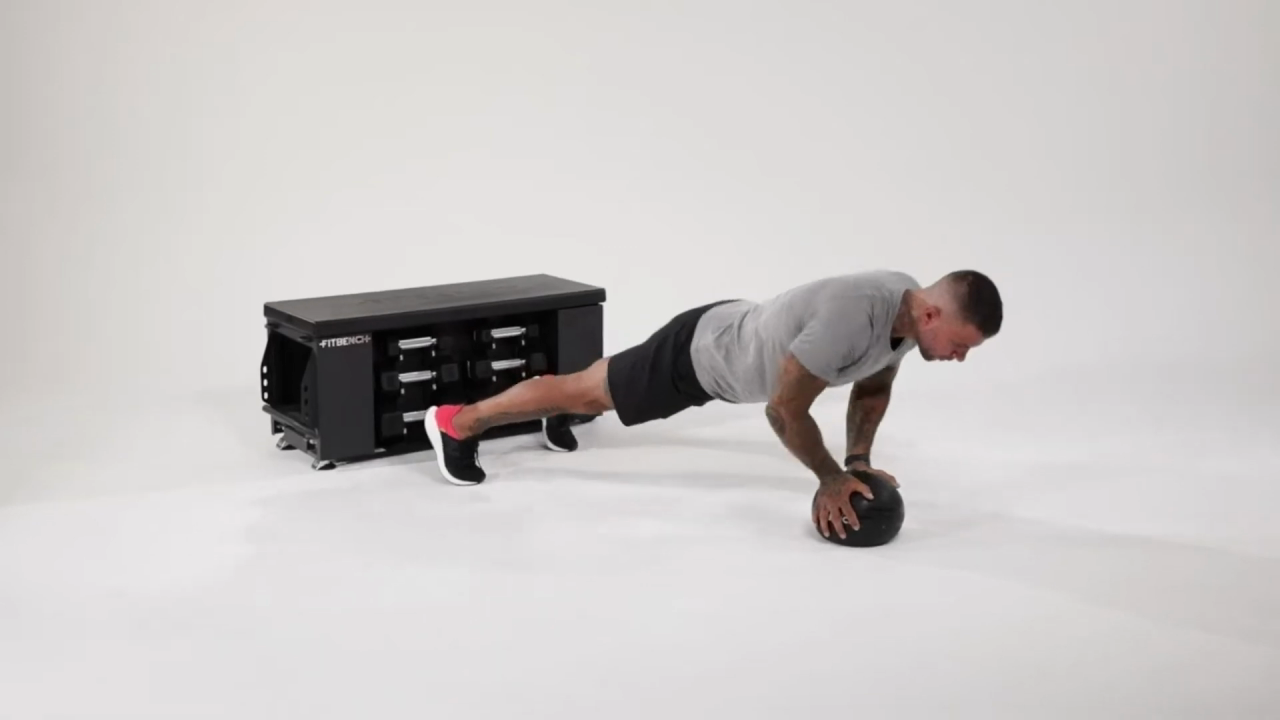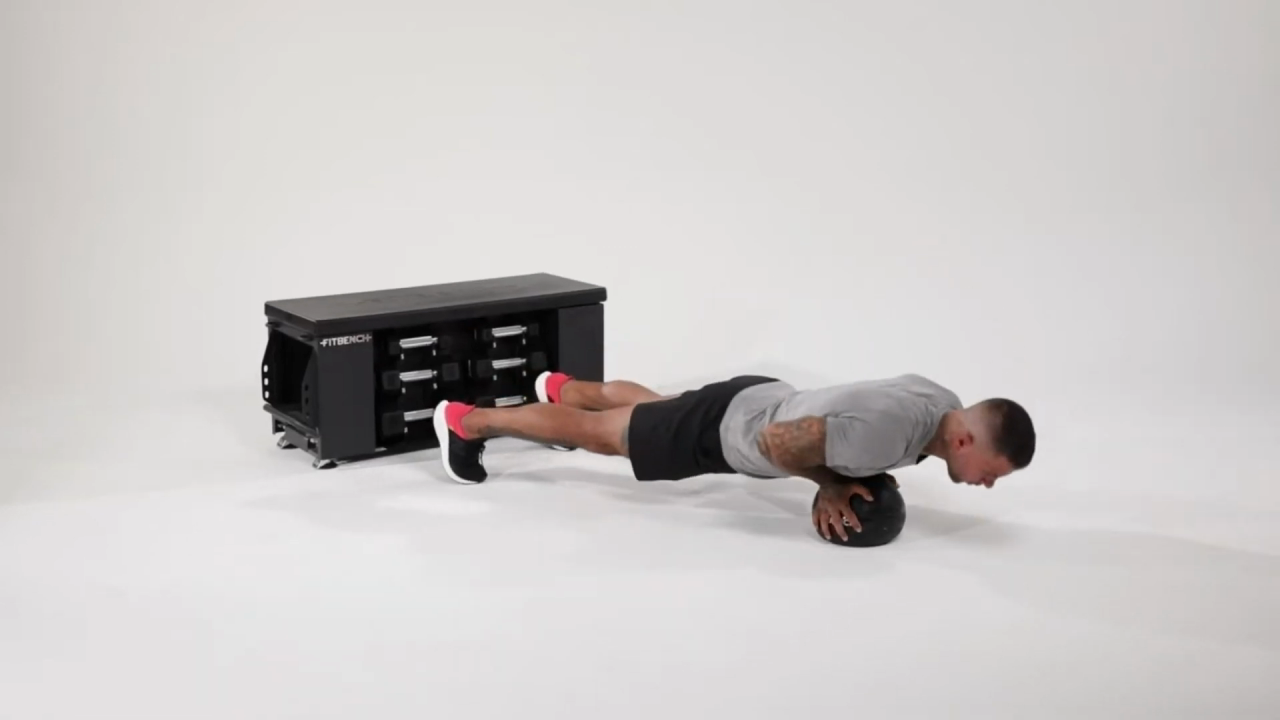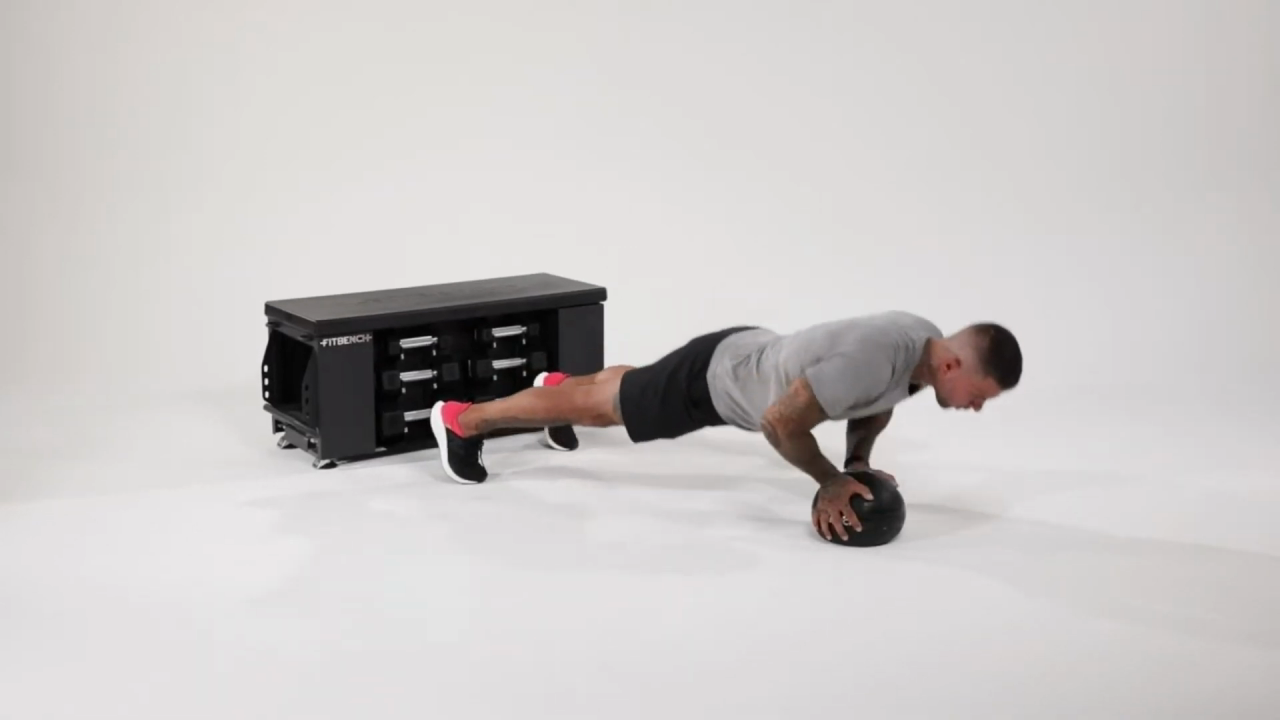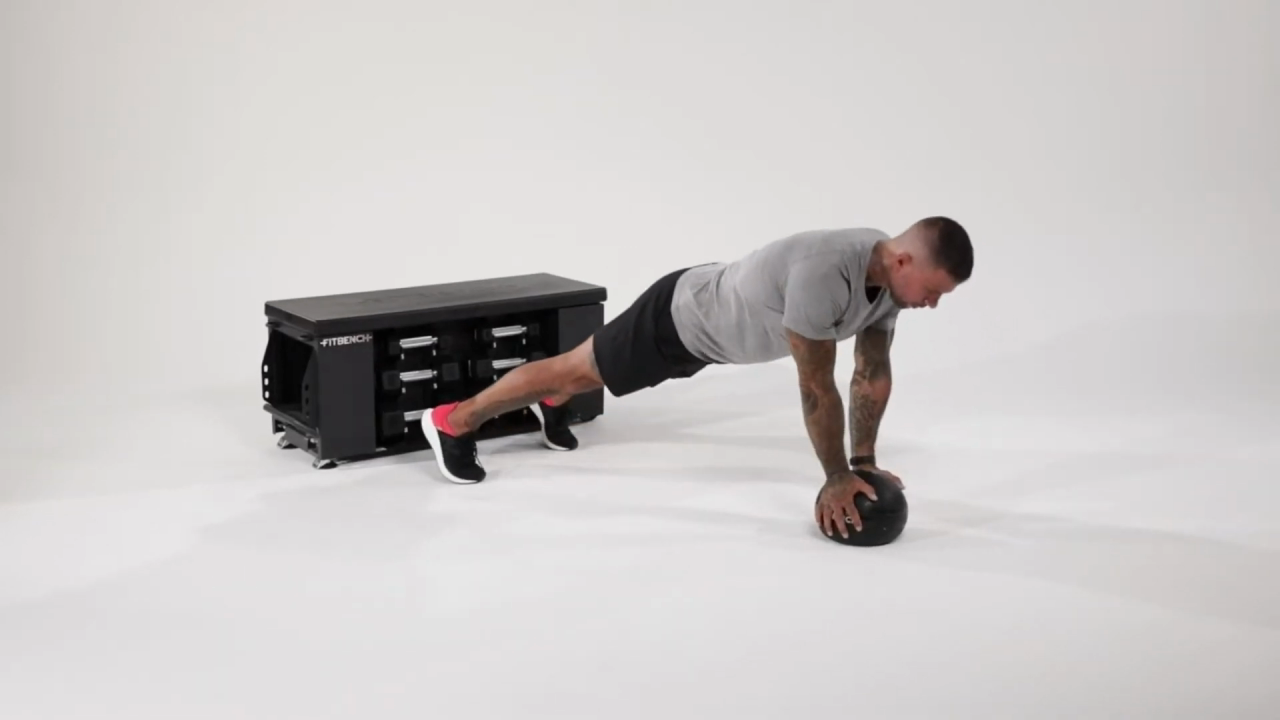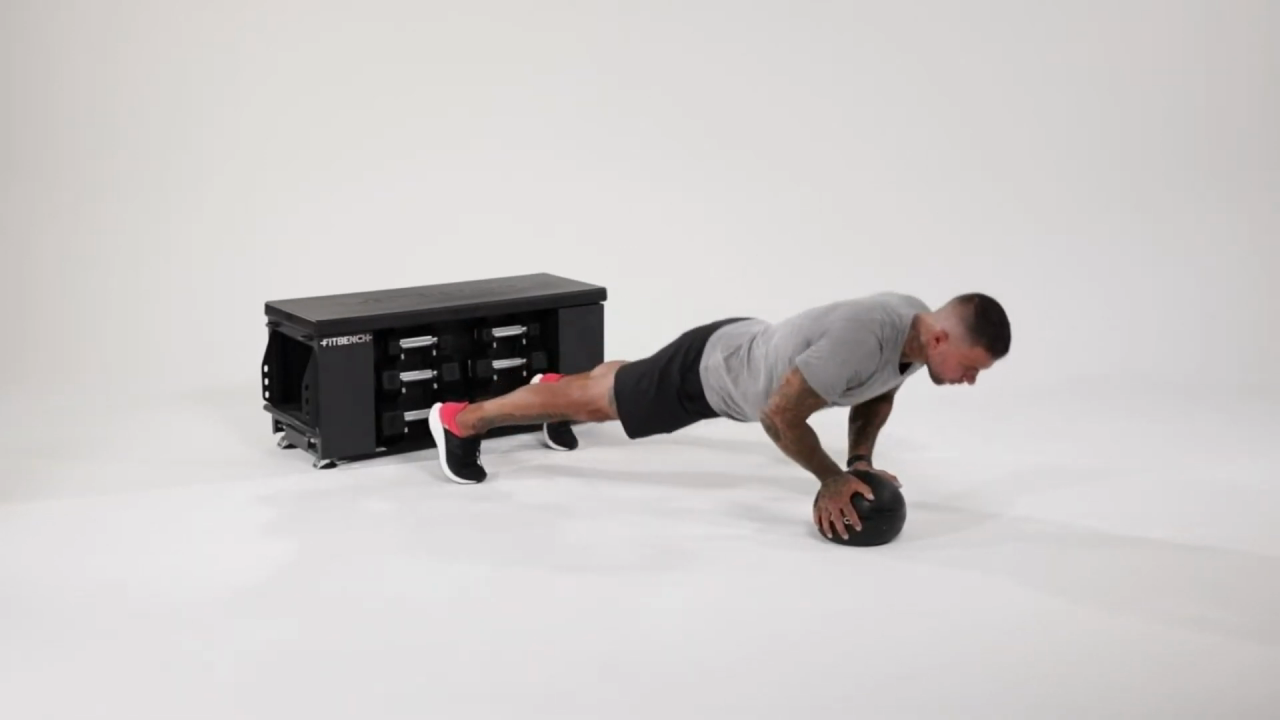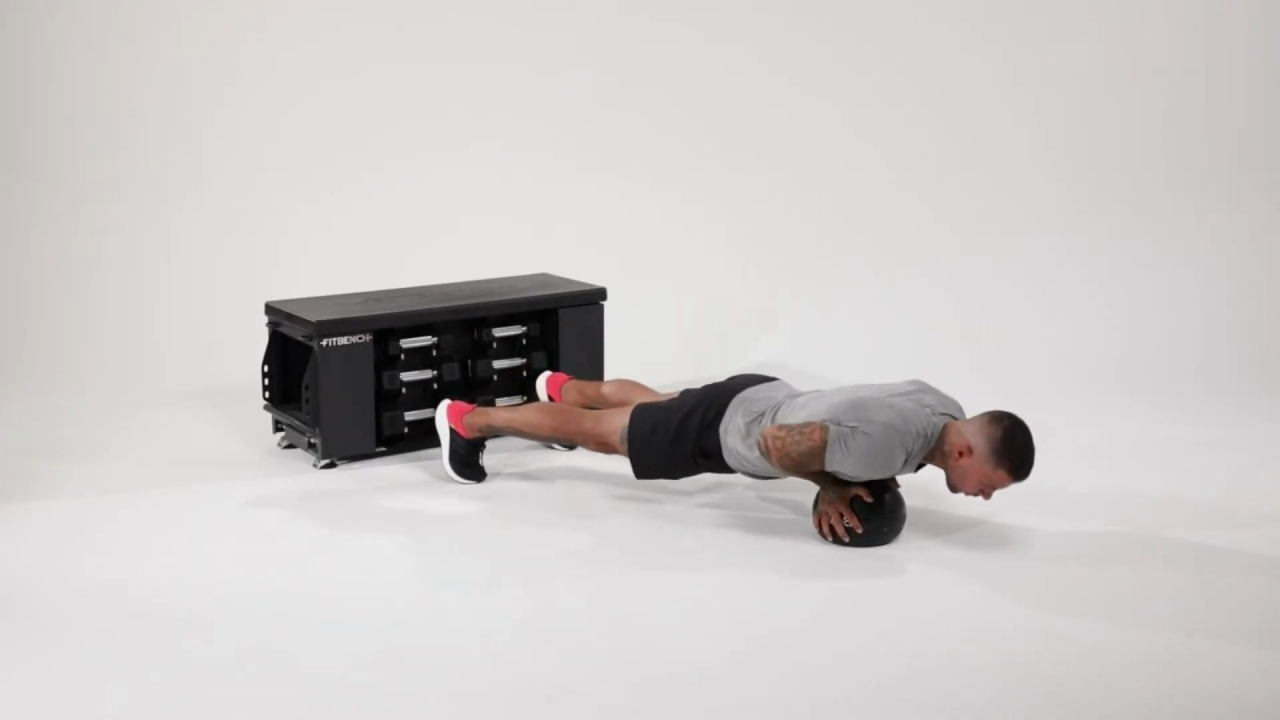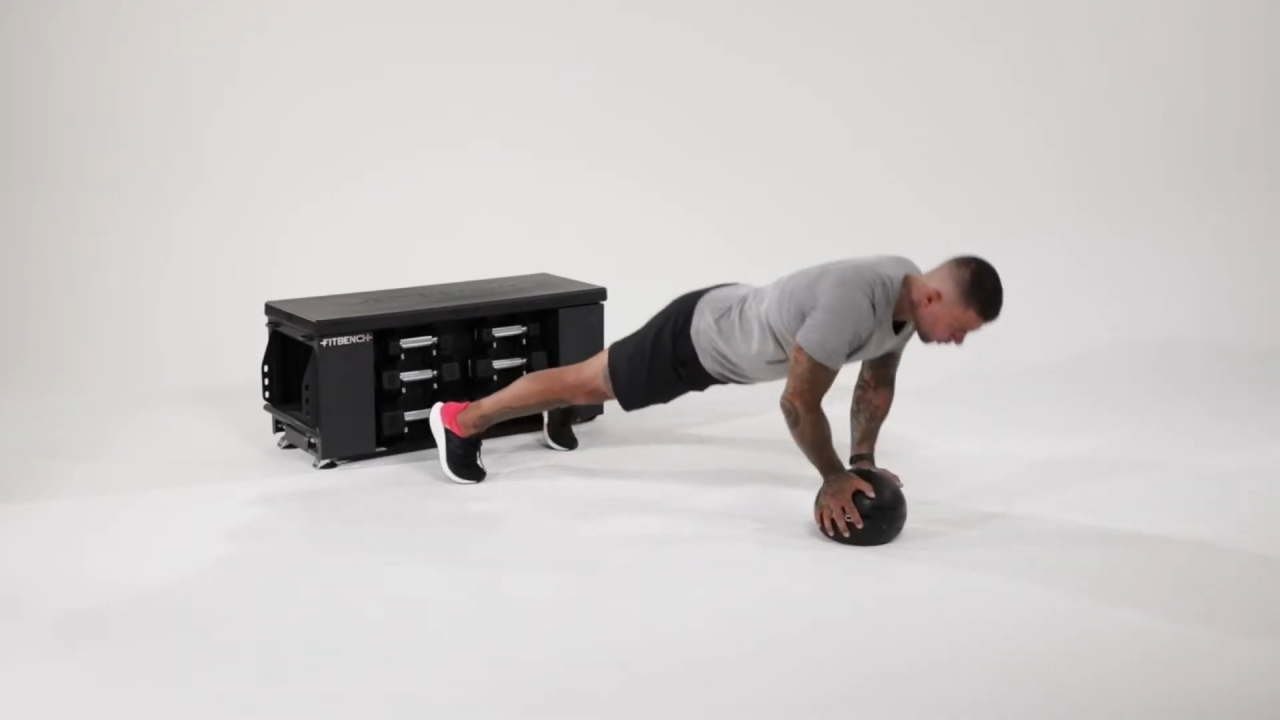
dt=0.7s
person 1, frame 1
left shoulder: (907, 310)
right shoulder: (850, 321)
left elbow: (872, 388)
right elbow: (784, 410)
left wrist: (859, 462)
right wrist: (831, 481)
left hip: (725, 347)
right hip: (699, 355)
left knee: (611, 381)
right knee: (589, 393)
left ankle: (553, 414)
right ankle: (456, 423)
person 1, frame 2
left shoulder: (942, 404)
right shoulder: (886, 435)
right elbow: (776, 442)
left wrist: (857, 470)
right wrist: (832, 483)
left hip: (759, 399)
right hip: (722, 430)
left knee: (646, 405)
right knee: (599, 433)
left ankle: (560, 388)
right ankle: (464, 421)
person 1, frame 3
left shoulder: (924, 342)
right shoulder: (872, 362)
left elbow: (877, 401)
right elbow: (779, 421)
left wrist: (858, 464)
right wrist: (831, 483)
left hip: (749, 358)
right hip: (715, 378)
left knee: (634, 383)
right knee: (595, 407)
left ankle: (560, 382)
right ankle: (461, 419)
person 1, frame 4
left shoulder: (888, 274)
right shoulder: (823, 274)
left elbow: (873, 372)
right elbow: (817, 388)
left wrist: (865, 460)
right wrist: (837, 480)
left hip: (712, 325)
right hip: (680, 316)
left knee: (596, 369)
right knee: (579, 369)
left ankle: (551, 405)
right ankle: (453, 422)
person 1, frame 5
left shoulder: (916, 329)
right shoulder: (859, 341)
left elbow: (876, 393)
right elbow: (779, 417)
left wrist: (861, 462)
right wrist: (832, 481)
left hip: (740, 354)
right hip: (707, 372)
left knee: (623, 381)
right knee: (596, 402)
left ankle: (554, 381)
right ankle: (460, 421)
person 1, frame 6
left shoulder: (945, 412)
right shoulder: (887, 447)
right elbow: (777, 444)
left wrist: (856, 470)
right wrist: (832, 485)
left hip: (759, 398)
right hip: (724, 431)
left knee: (651, 401)
right knee: (601, 433)
left ankle: (562, 387)
right ankle: (466, 419)
person 1, frame 7
left shoulder: (908, 296)
right shoulder: (852, 307)
left elbow: (877, 381)
right elbow: (797, 401)
left wrist: (863, 460)
right wrist: (835, 480)
left hip: (731, 330)
right hip: (700, 334)
left knee: (615, 369)
right knee: (590, 383)
left ankle: (557, 415)
right ankle: (460, 420)
